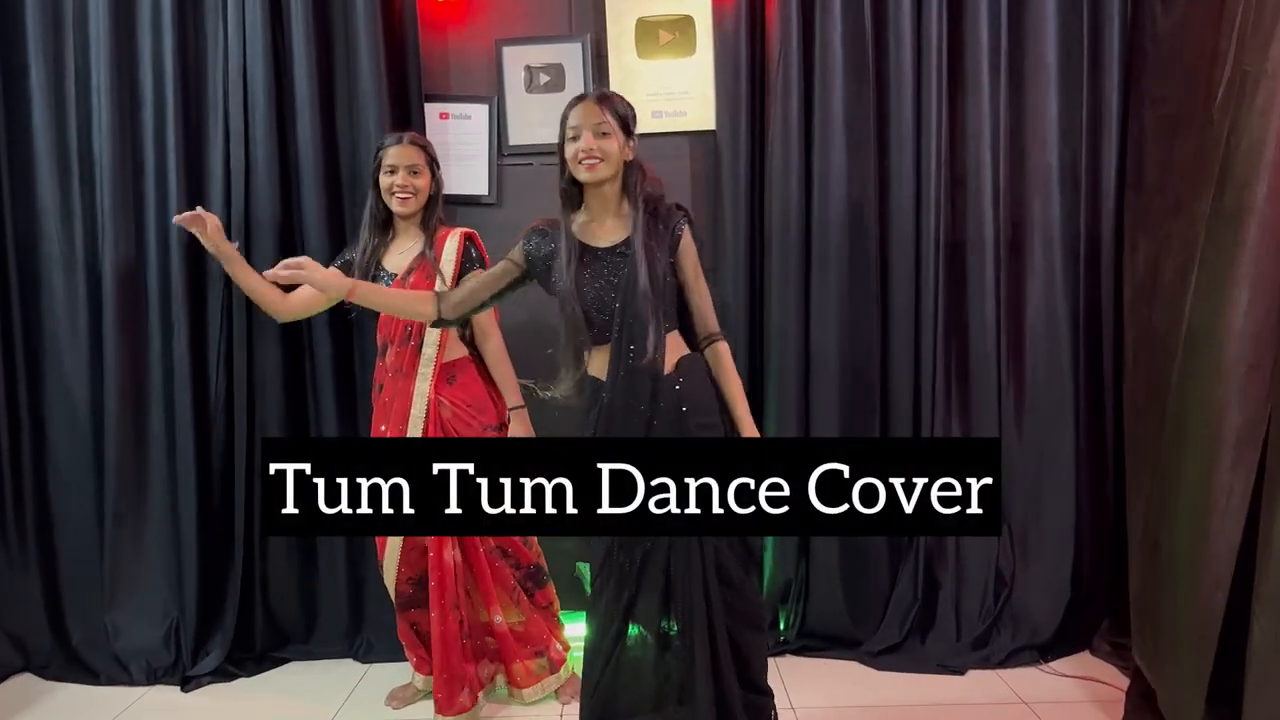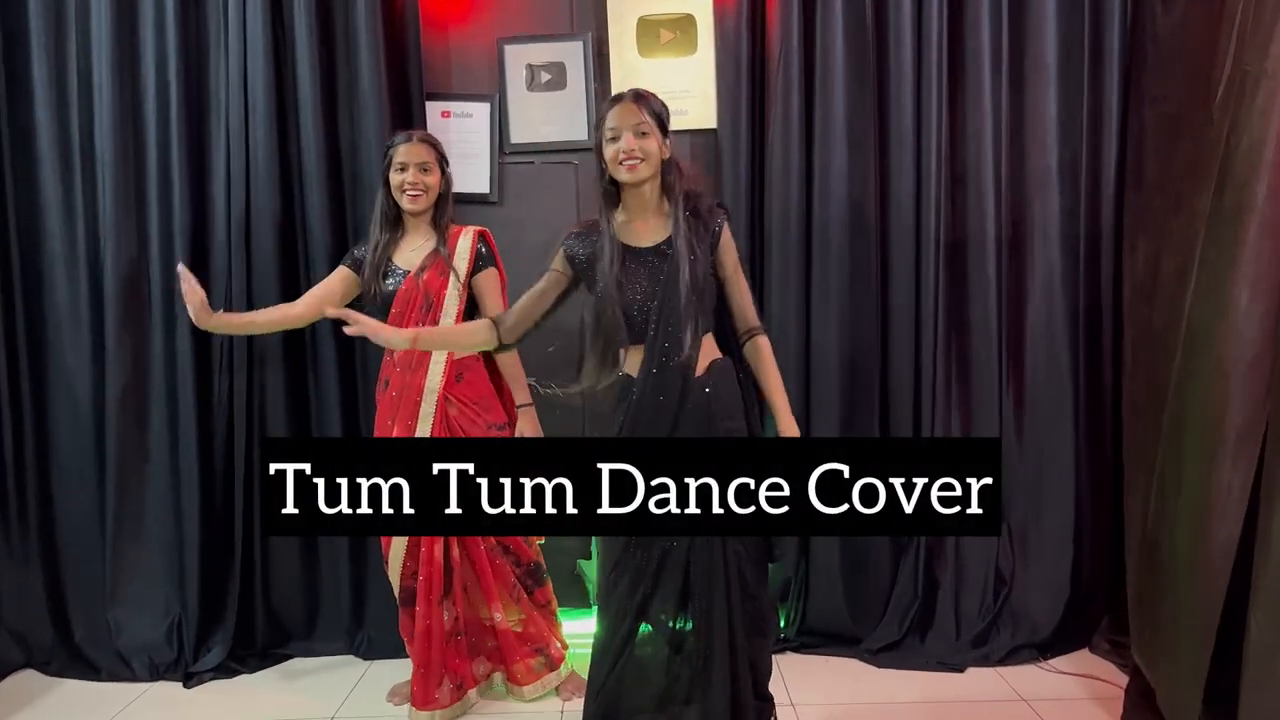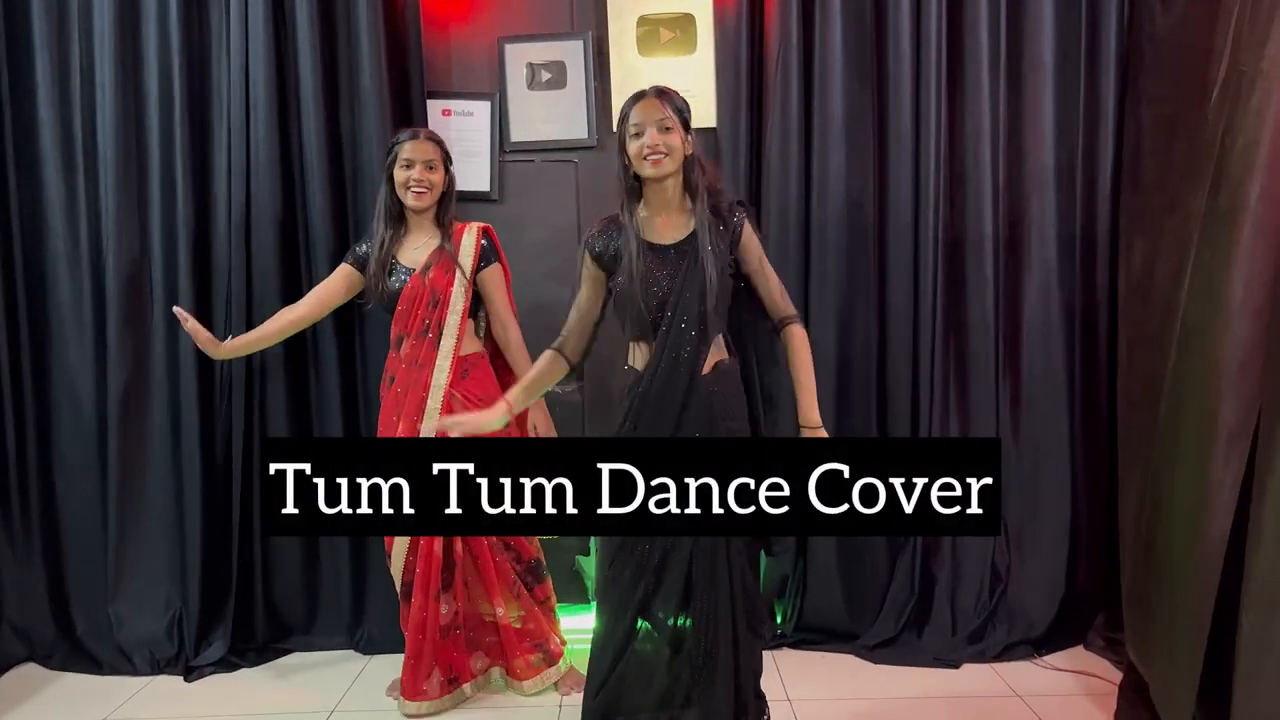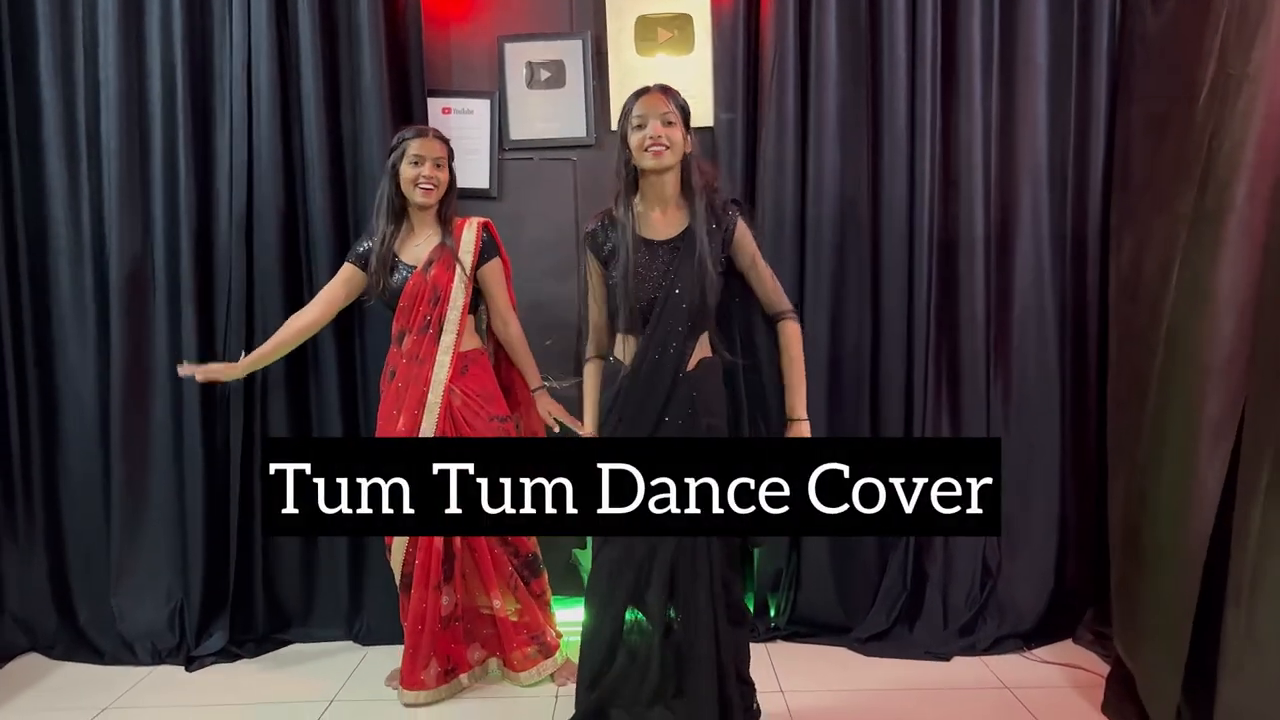
dt=0.2s
person 1, frame 1
left shoulder: (667, 225)
right shoulder: (548, 244)
left elbow: (710, 335)
right elbow: (445, 307)
left wrist: (748, 432)
right wrist: (339, 284)
left hip: (686, 410)
right hip: (614, 418)
left knee: (709, 573)
right knee: (621, 579)
person 1, frame 2
left shoulder: (705, 224)
right shoulder: (588, 243)
left elbow: (749, 331)
right elbow: (504, 328)
left wrist: (786, 429)
right wrist: (400, 337)
left hip: (713, 411)
right hip: (641, 416)
left knee: (723, 573)
right knee: (636, 577)
person 1, frame 3
left shoulder: (726, 224)
right shoulder: (609, 239)
left elbow: (787, 322)
right elbow: (567, 346)
left wrist: (812, 423)
right wrist: (496, 413)
left hip: (713, 407)
right hip: (644, 413)
left knee: (722, 571)
right knee: (631, 572)
person 1, frame 4
left shoulder: (720, 221)
right shoulder: (606, 233)
left elbow: (780, 317)
right elbow: (597, 345)
left wrist: (796, 417)
right wrist: (588, 434)
left hip: (699, 403)
right hip: (627, 407)
left knee: (706, 563)
right knee: (621, 564)
person 2, frame 1
left shoulder: (458, 246)
right shoulder: (365, 255)
left elbow: (487, 334)
right elbow: (286, 306)
left wrist: (516, 410)
right wrist: (222, 248)
left hip: (461, 403)
right hip: (395, 409)
left knee: (492, 535)
right knee: (412, 544)
left ankle: (544, 662)
right ankle: (436, 669)
person 2, frame 2
left shoulder: (470, 245)
right shoulder: (372, 254)
right elbow: (302, 311)
left wrist: (525, 407)
right wrist: (219, 320)
left hip: (467, 402)
right hip: (402, 406)
left knee: (495, 534)
right knee: (415, 542)
left ankle: (543, 660)
right ankle: (440, 668)
person 2, frame 3
left shoulder: (474, 241)
right shoulder: (374, 251)
left elbow: (504, 326)
right elbow: (306, 309)
left wrist: (532, 398)
right wrist: (228, 347)
left hip: (471, 397)
right hip: (405, 402)
left knee: (496, 527)
right knee: (417, 536)
left ankle: (541, 655)
right ankle: (441, 663)
person 2, frame 4
left shoulder: (475, 236)
right shoulder: (377, 247)
left elbow: (503, 318)
right elbow: (314, 313)
left wrist: (537, 389)
right wrist: (241, 364)
left hip: (471, 389)
right hip: (405, 395)
left ankle: (540, 646)
right ankle: (441, 655)
